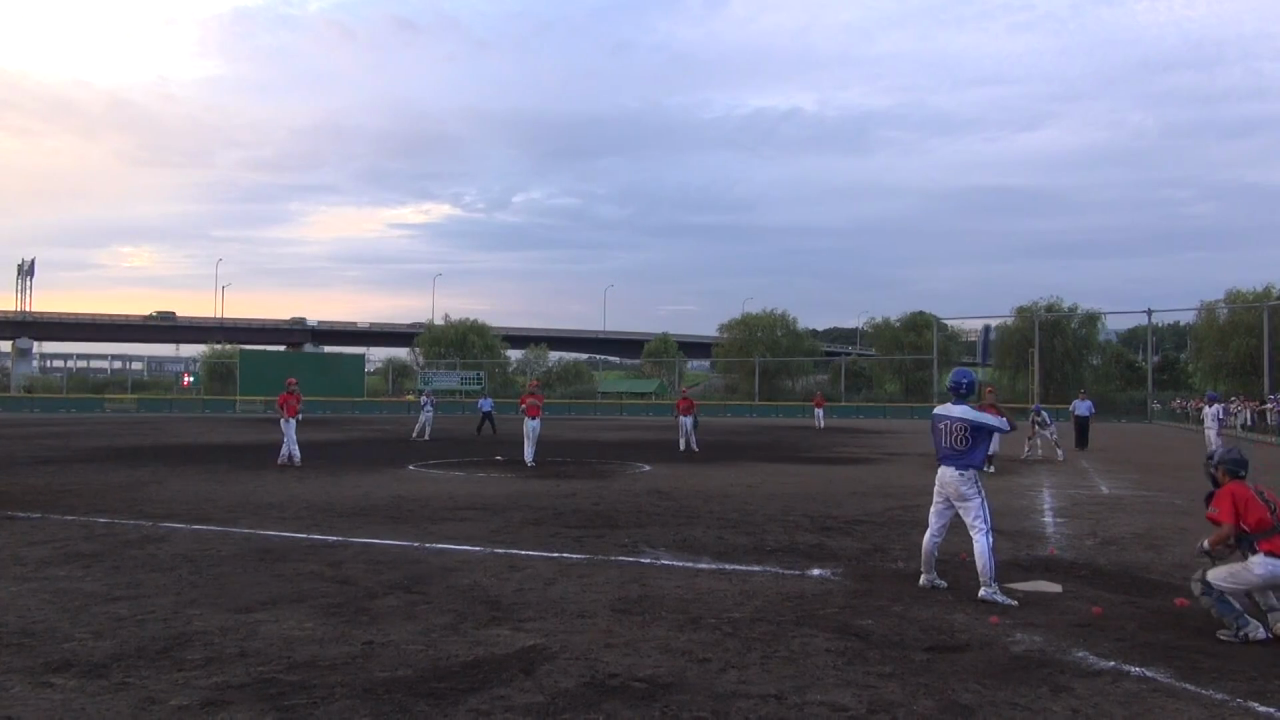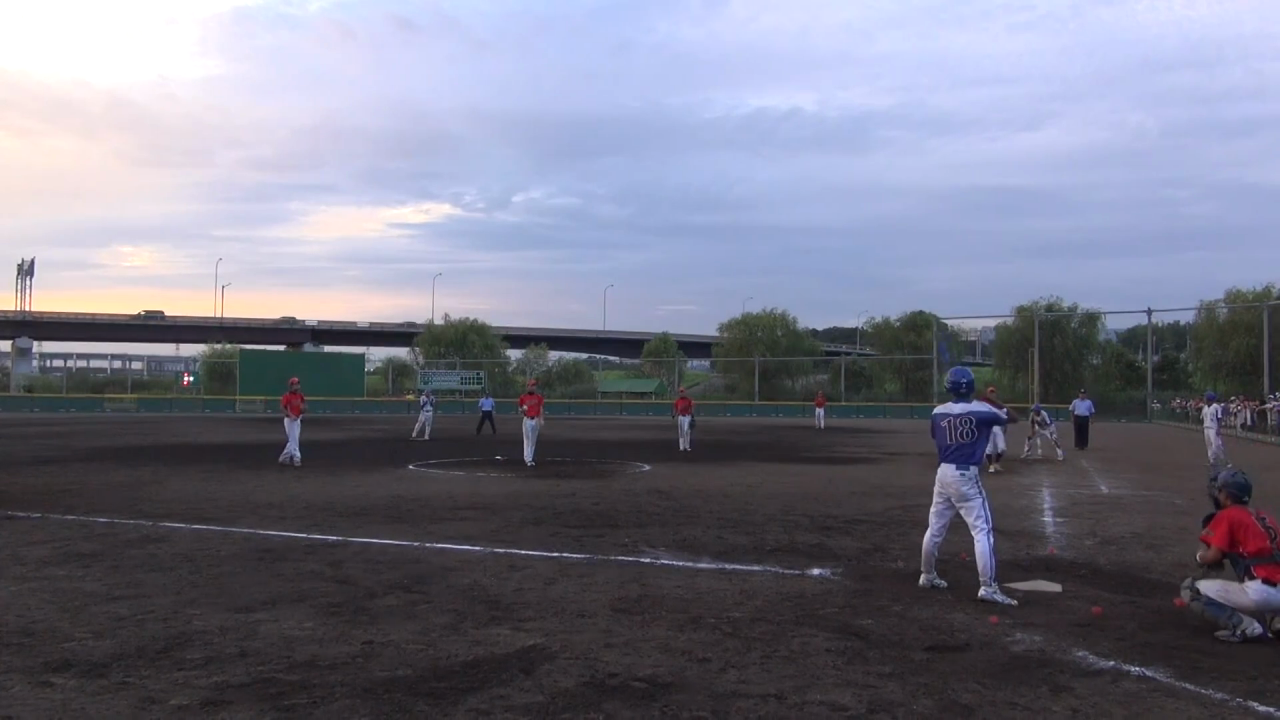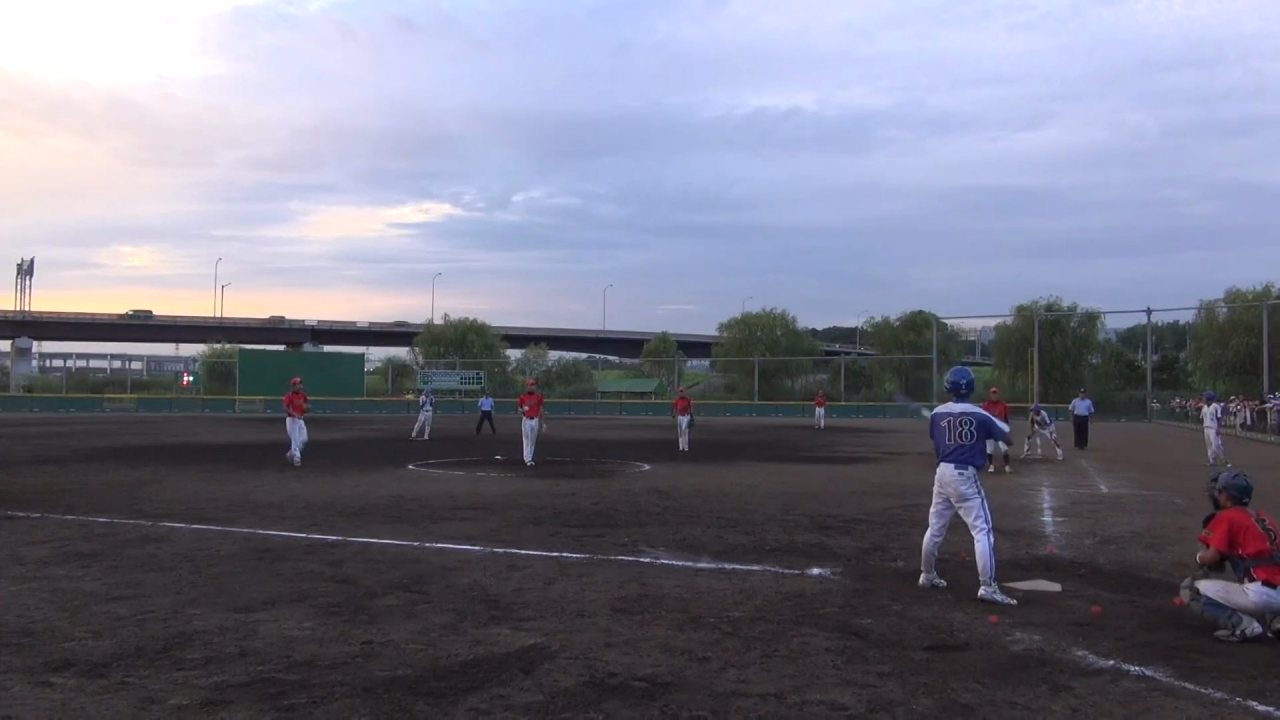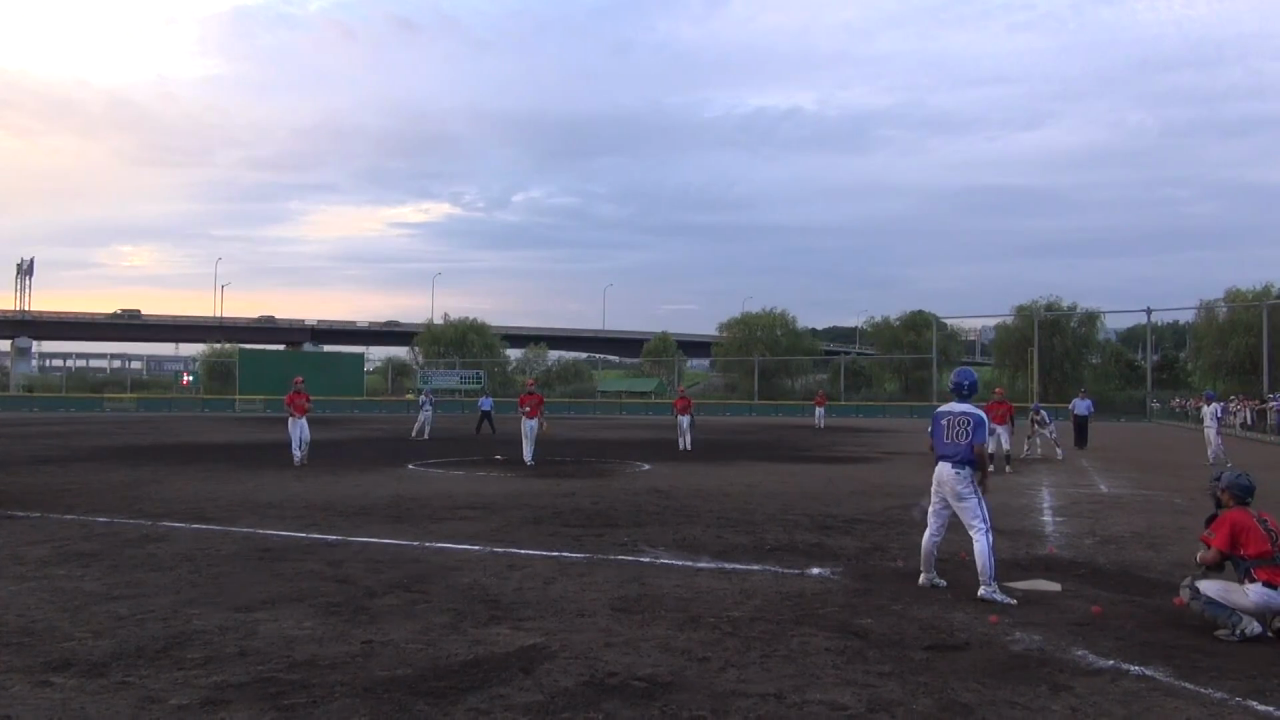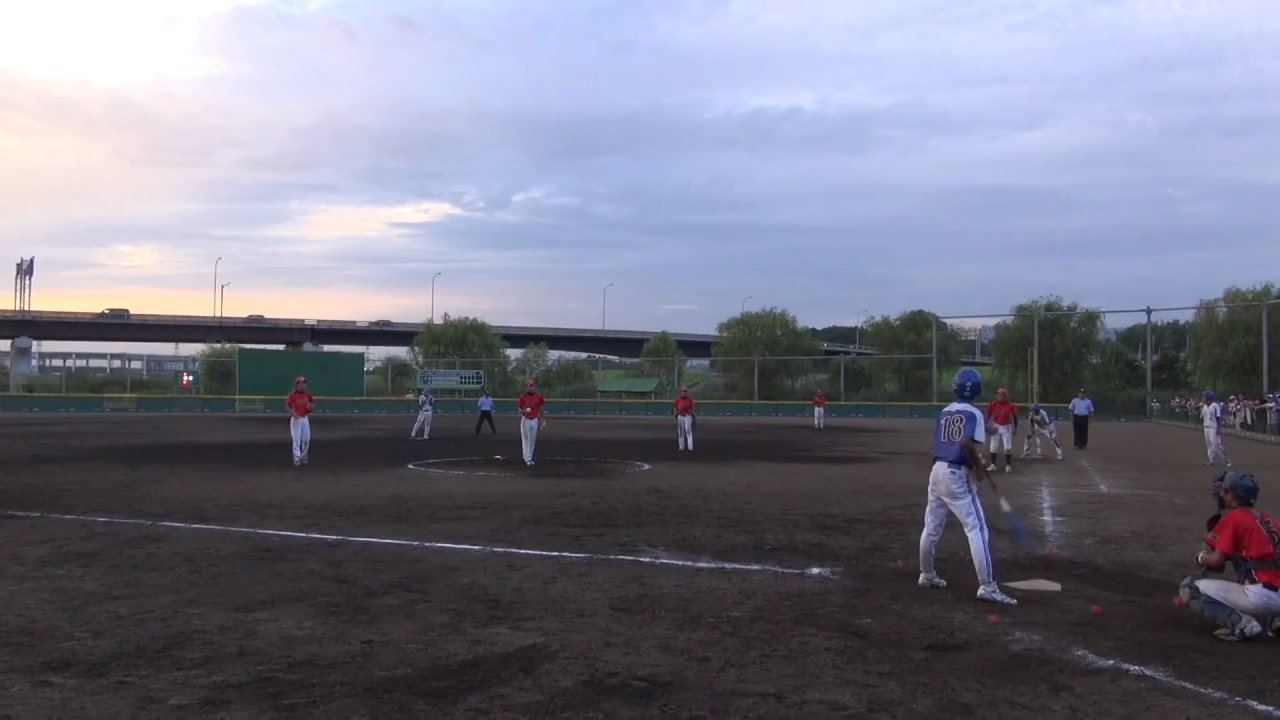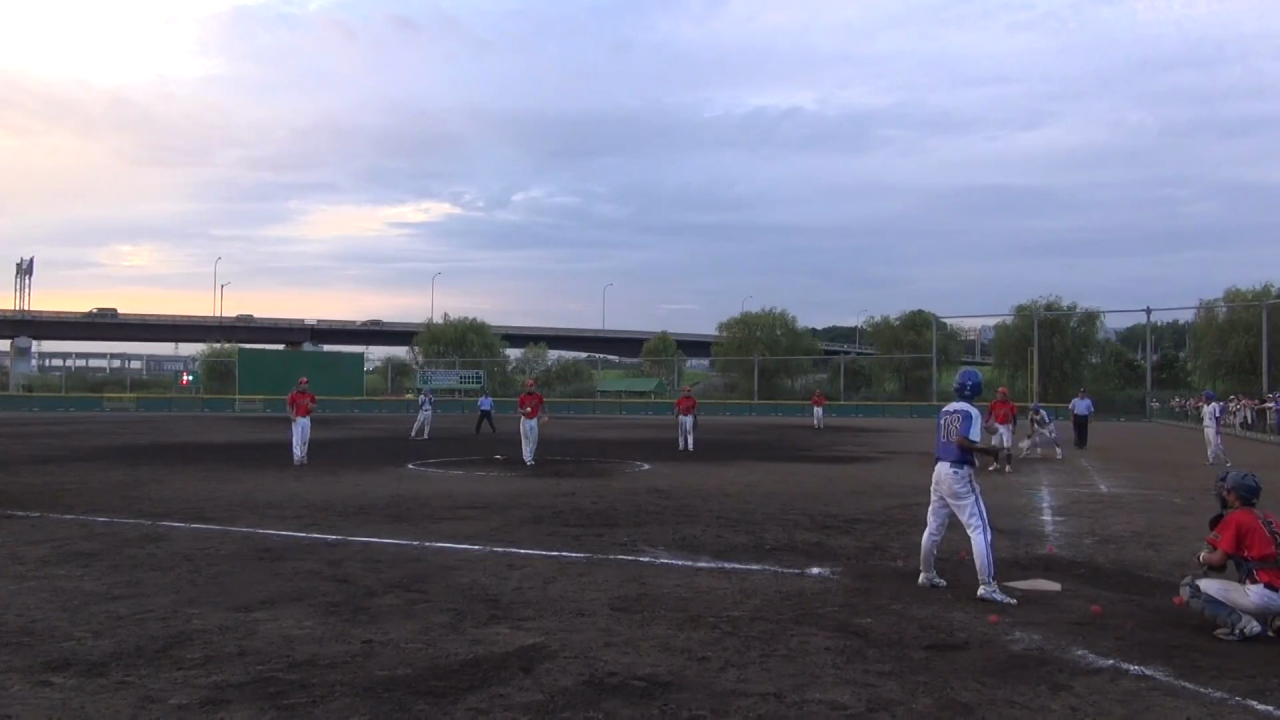
dt=0.2s
person 1, frame 1
left shoulder: (937, 412)
right shoulder: (976, 417)
right elbow: (1011, 427)
right wrist: (996, 408)
left hip: (943, 475)
right hip: (966, 479)
left knee: (935, 528)
right knee: (981, 533)
left ankle: (927, 576)
right ankle: (988, 588)
person 1, frame 2
left shoulder: (937, 413)
right shoulder: (980, 412)
right elbow: (1012, 417)
right wrist: (989, 402)
left hip: (943, 474)
right hip: (966, 477)
left knee: (935, 528)
right knee: (982, 532)
left ankle: (927, 576)
right ankle: (988, 588)
person 1, frame 3
left shoulder: (937, 413)
right shoulder: (980, 415)
right elbow: (1007, 439)
right wrist: (994, 427)
left hip: (942, 473)
right hip: (965, 476)
left knee: (935, 527)
right knee: (982, 532)
left ankle: (927, 575)
right ankle: (988, 588)
person 1, frame 4
left shoulder: (940, 412)
right shoulder: (978, 416)
left elbow: (931, 446)
right elbow: (979, 451)
right wrist: (984, 475)
left hip: (940, 472)
right hip: (963, 475)
left knee: (934, 527)
right knee: (980, 532)
left ankle: (927, 575)
right ankle: (987, 587)
person 1, frame 5
left shoulder: (945, 412)
right shoulder: (973, 414)
right elbow: (966, 443)
right wrist: (978, 466)
left hip: (937, 471)
right hip: (957, 475)
left knee: (932, 527)
right knee: (976, 530)
left ankle: (927, 575)
right ankle: (987, 587)
person 1, frame 6
left shoulder: (945, 411)
right shoulder: (970, 412)
right elbow: (961, 441)
left wrist: (977, 449)
right wrist: (985, 450)
left hip: (940, 471)
right hip: (959, 474)
left knee: (934, 526)
right knee: (979, 530)
left ankle: (927, 575)
right ankle: (987, 586)
person 2, frame 1
left shoulder: (1227, 491)
right shoulder: (1260, 492)
left elbow: (1227, 530)
left wrist: (1205, 545)
right wrist: (1233, 544)
left knee: (1202, 583)
right knee: (1252, 579)
left ankle: (1247, 630)
person 2, frame 2
left shoulder: (1226, 516)
right shoulder: (1262, 518)
left elbow: (1213, 556)
left wrist: (1200, 557)
right wrist: (1227, 555)
left hip: (1260, 593)
left knee: (1190, 589)
left ankle: (1244, 627)
person 2, frame 3
left shoulder: (1226, 517)
right shoulder: (1262, 519)
left elbow: (1211, 557)
left wrist: (1199, 557)
right wrist: (1225, 556)
left hip: (1259, 595)
left knee: (1189, 589)
left ankle: (1243, 626)
person 2, frame 4
left shoulder: (1229, 517)
right shoulder: (1264, 518)
left elbow: (1212, 558)
left wrist: (1199, 557)
right wrist: (1227, 555)
left hip: (1259, 595)
left knee: (1189, 588)
left ankle: (1242, 625)
person 2, frame 5
left shoulder: (1232, 518)
left elbow: (1217, 560)
left wrist: (1201, 557)
right wrist: (1230, 554)
left hip: (1259, 596)
left knee: (1189, 588)
left ankle: (1241, 624)
person 2, frame 6
left shoulder: (1235, 518)
left elbow: (1219, 559)
left wrist: (1202, 556)
right wrist: (1233, 553)
left hip: (1260, 596)
left knee: (1189, 587)
left ankle: (1241, 624)
